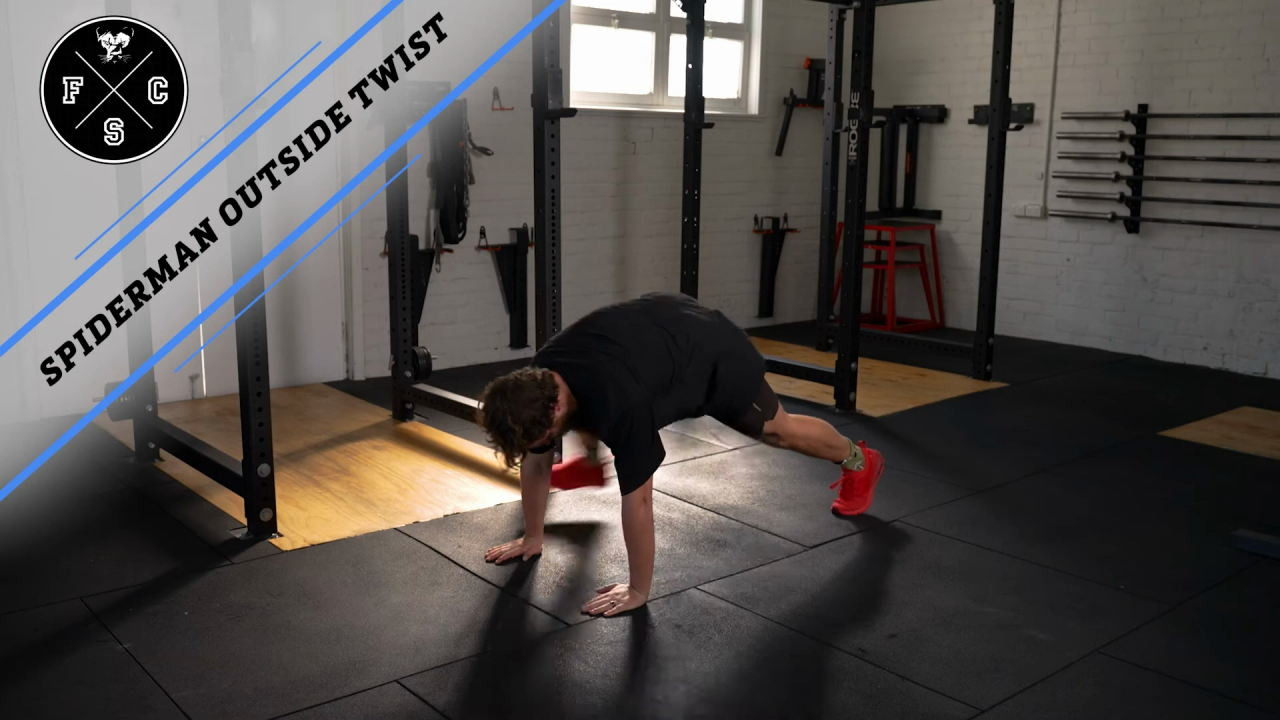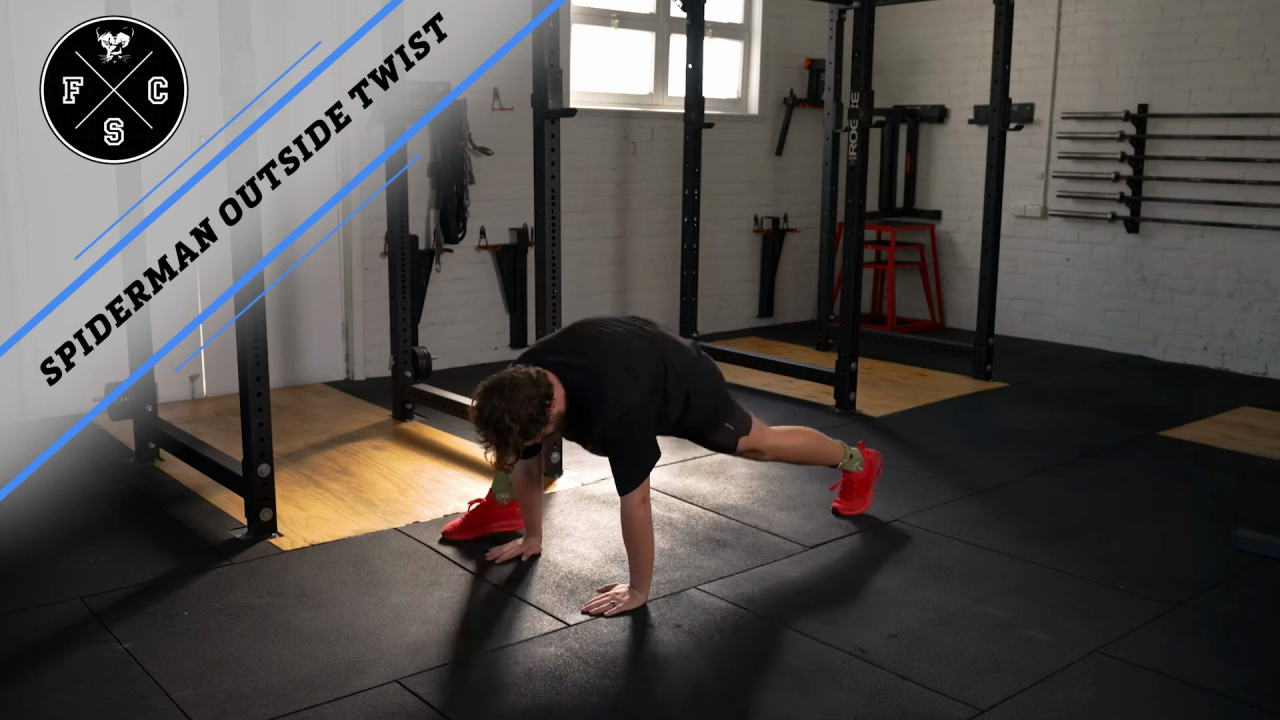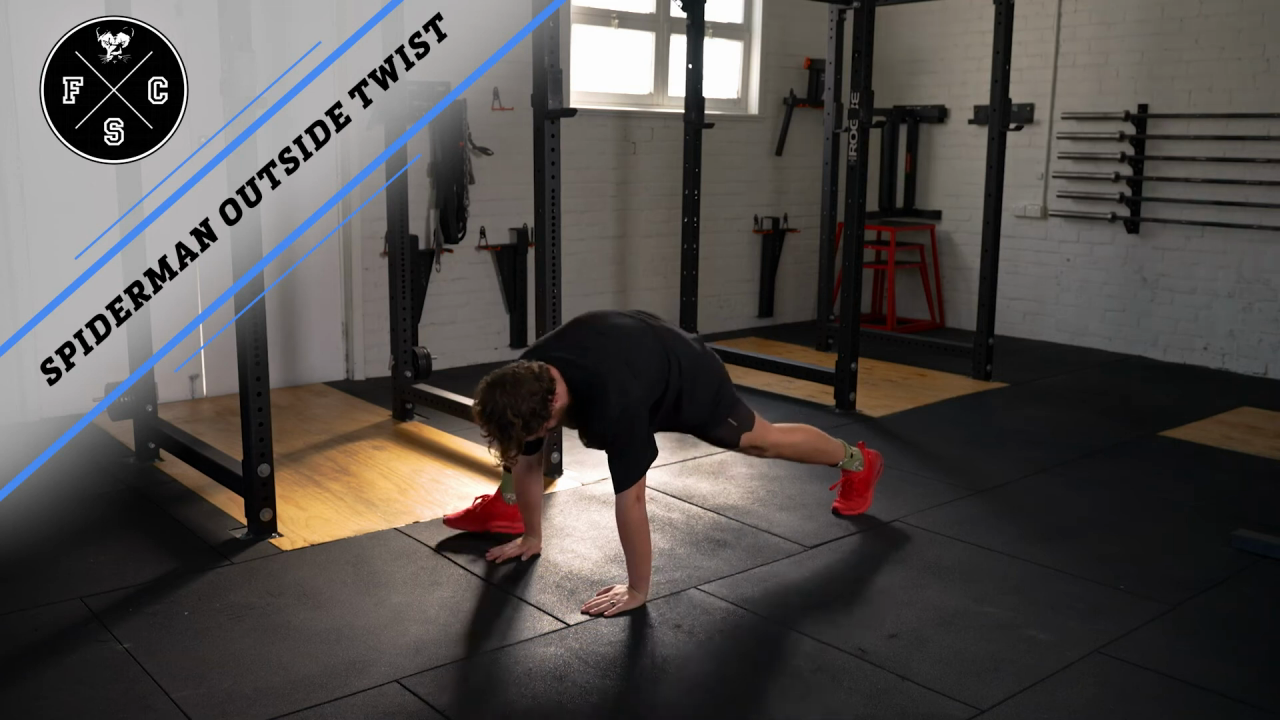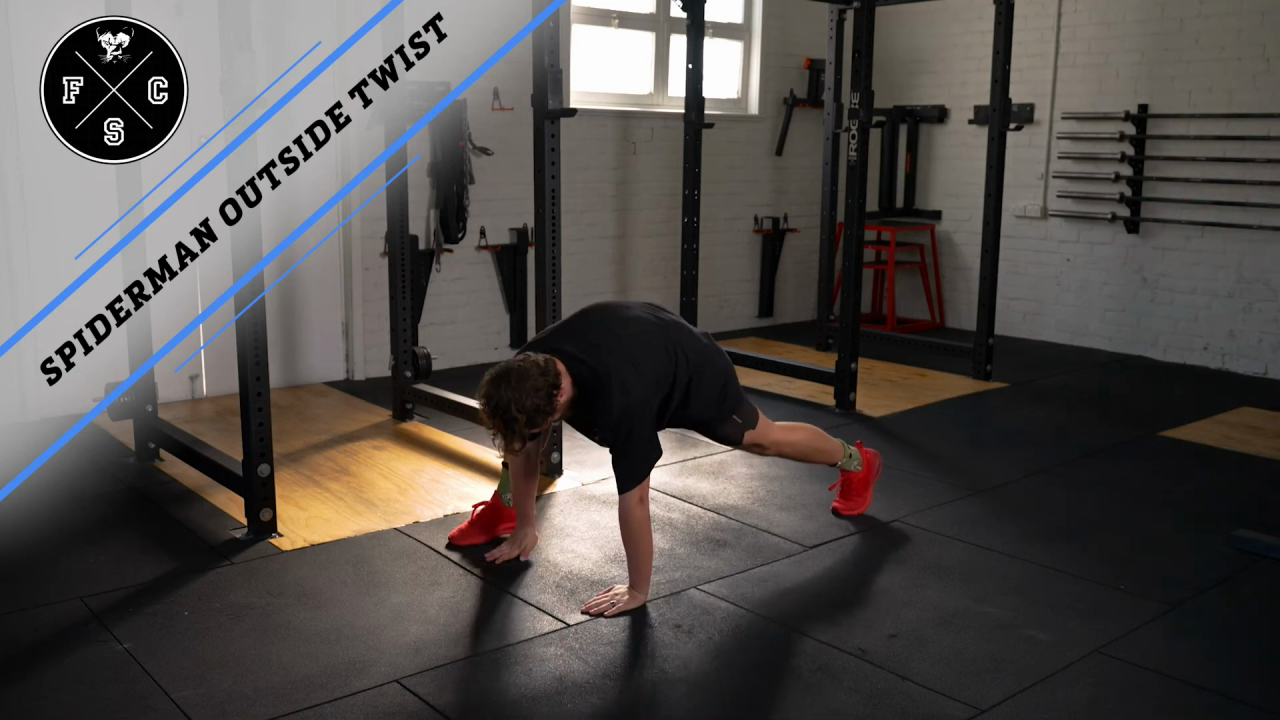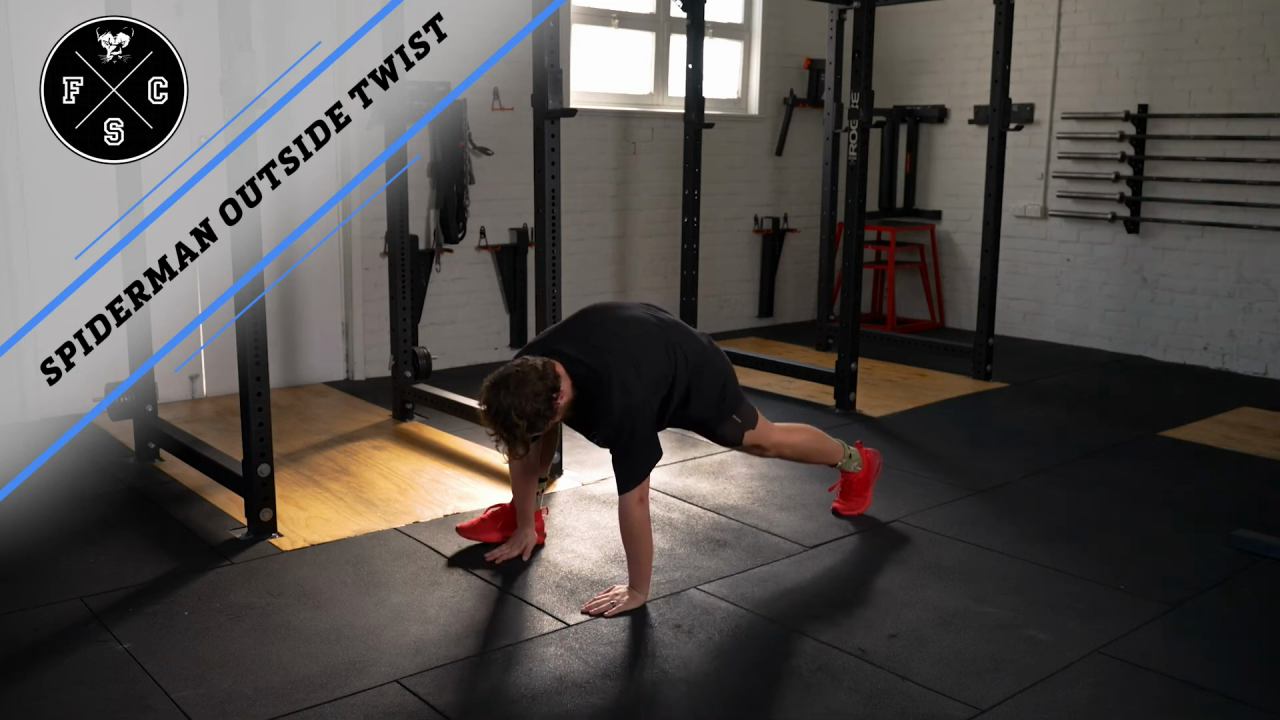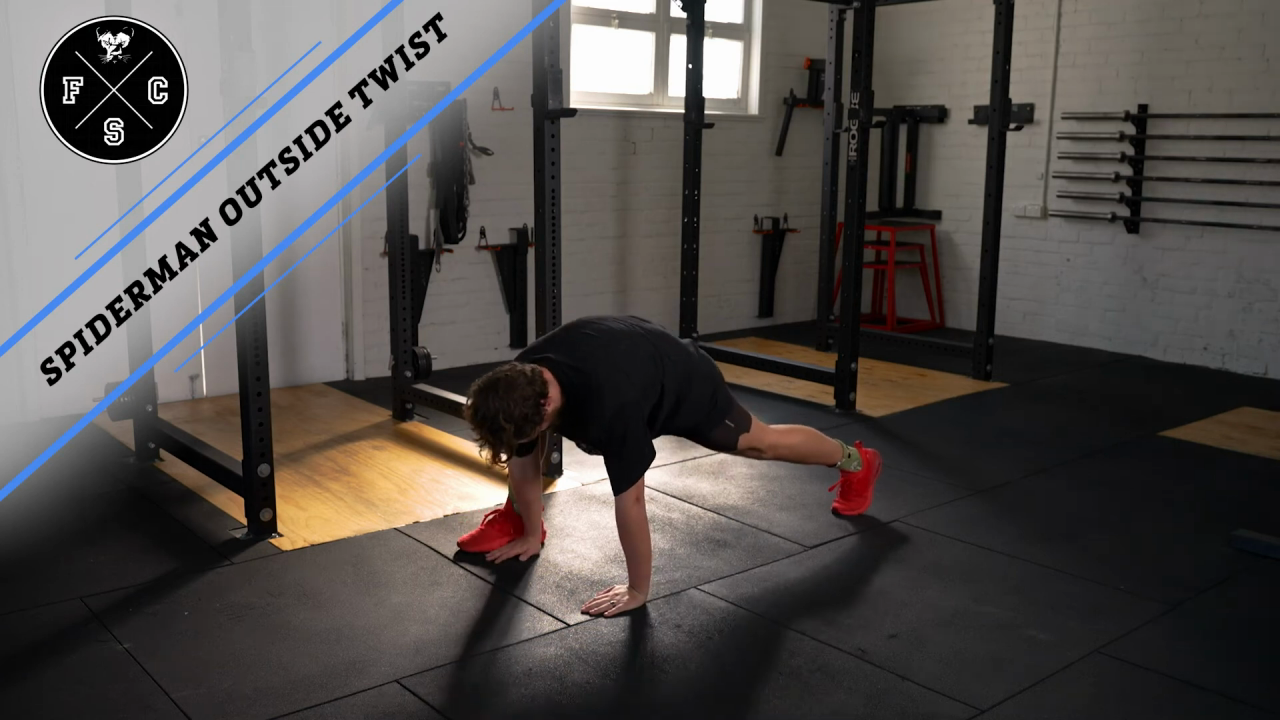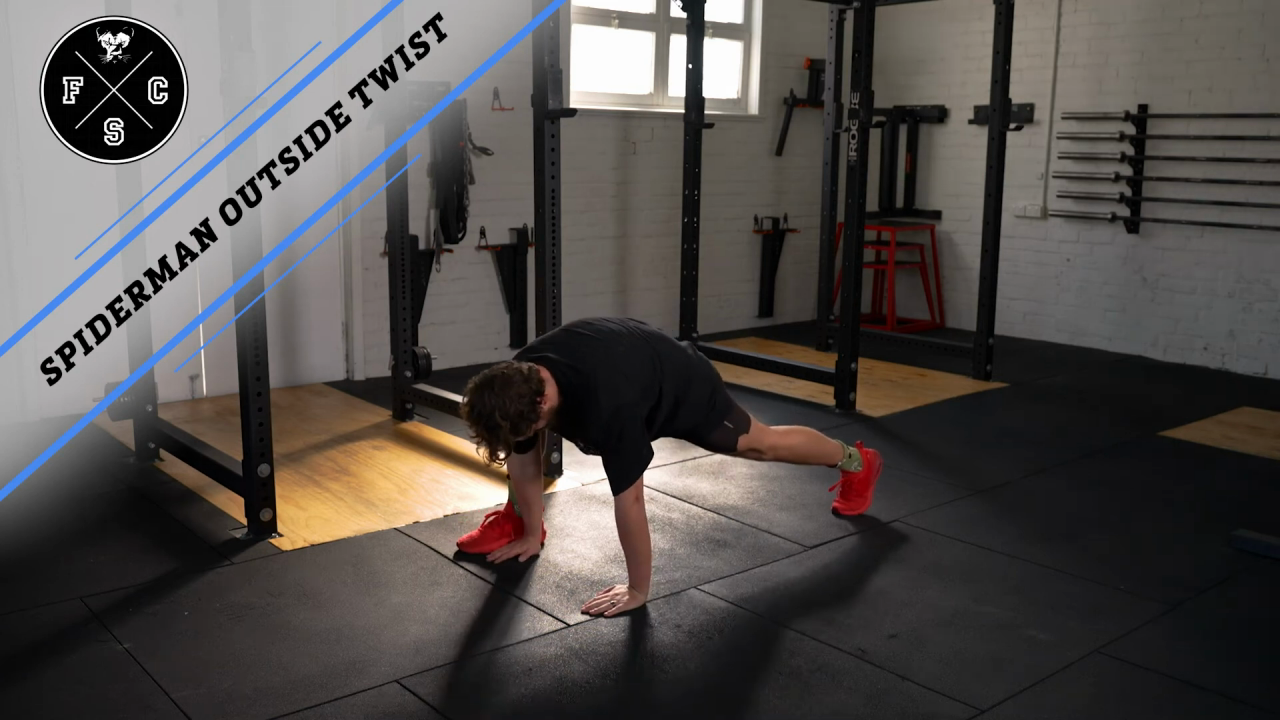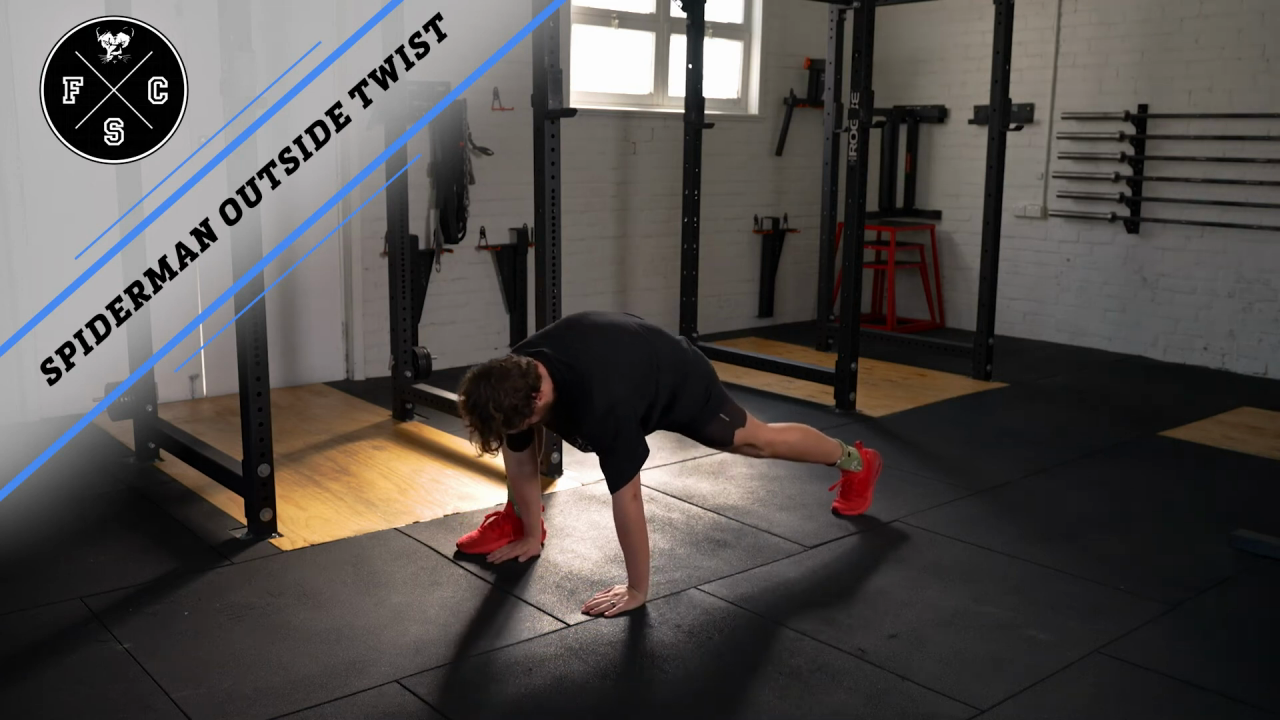
dt=0.3s
person 1, frame 1
left shoulder: (617, 405)
right shoulder: (537, 386)
left elbow: (636, 500)
right elbow: (533, 459)
left wrist: (638, 590)
right wrist: (532, 535)
left hip: (718, 353)
left knee: (778, 430)
left ankle: (859, 463)
right ankle: (593, 462)
person 1, frame 2
left shoulder: (613, 405)
right shoulder: (522, 390)
left elbow: (635, 501)
right elbow: (524, 462)
left wrist: (638, 590)
right wrist: (532, 536)
left hip: (686, 383)
right hip: (632, 350)
left knee: (757, 443)
left ankle: (856, 462)
right ankle: (502, 507)
person 1, frame 3
left shoulder: (612, 402)
right shoulder: (524, 384)
left elbow: (630, 499)
right elbow: (526, 458)
left wrist: (637, 590)
right wrist: (532, 534)
left hip: (691, 377)
right hip: (636, 348)
left knee: (760, 440)
left ankle: (856, 462)
right ankle: (508, 505)
person 1, frame 4
left shoulder: (618, 400)
right shoulder: (527, 375)
left elbow: (634, 500)
right elbow: (524, 447)
left wrist: (637, 590)
right wrist: (524, 526)
left hip: (697, 374)
right hip: (641, 340)
left knee: (762, 438)
left ankle: (855, 462)
right ankle: (505, 508)
person 1, frame 5
left shoulder: (619, 401)
right shoulder: (527, 376)
left elbow: (634, 499)
right elbow: (526, 451)
left wrist: (638, 590)
right wrist: (524, 527)
left hip: (695, 373)
right hip: (639, 342)
left knee: (764, 439)
left ankle: (855, 462)
right ankle: (529, 517)
person 1, frame 6
left shoulder: (608, 405)
right shoulder: (521, 385)
left elbow: (629, 500)
right elbow: (524, 461)
left wrist: (637, 589)
right wrist: (529, 533)
left hip: (685, 385)
right hip: (631, 354)
left knee: (760, 442)
left ankle: (855, 462)
right ankle: (515, 517)
person 1, frame 7
left shoulder: (605, 405)
right shoulder: (518, 382)
left elbow: (628, 500)
right elbow: (523, 461)
left wrist: (637, 589)
right wrist: (530, 534)
left hip: (684, 385)
right hip: (630, 358)
left knee: (760, 444)
left ankle: (856, 462)
right ankle: (515, 518)
person 1, frame 8
left shoulder: (599, 402)
right shoulder: (515, 378)
left elbow: (626, 497)
right elbow: (520, 459)
left wrist: (637, 589)
right wrist: (530, 533)
left hip: (678, 380)
right hip: (623, 352)
left knee: (755, 440)
left ankle: (855, 461)
right ankle: (514, 518)
